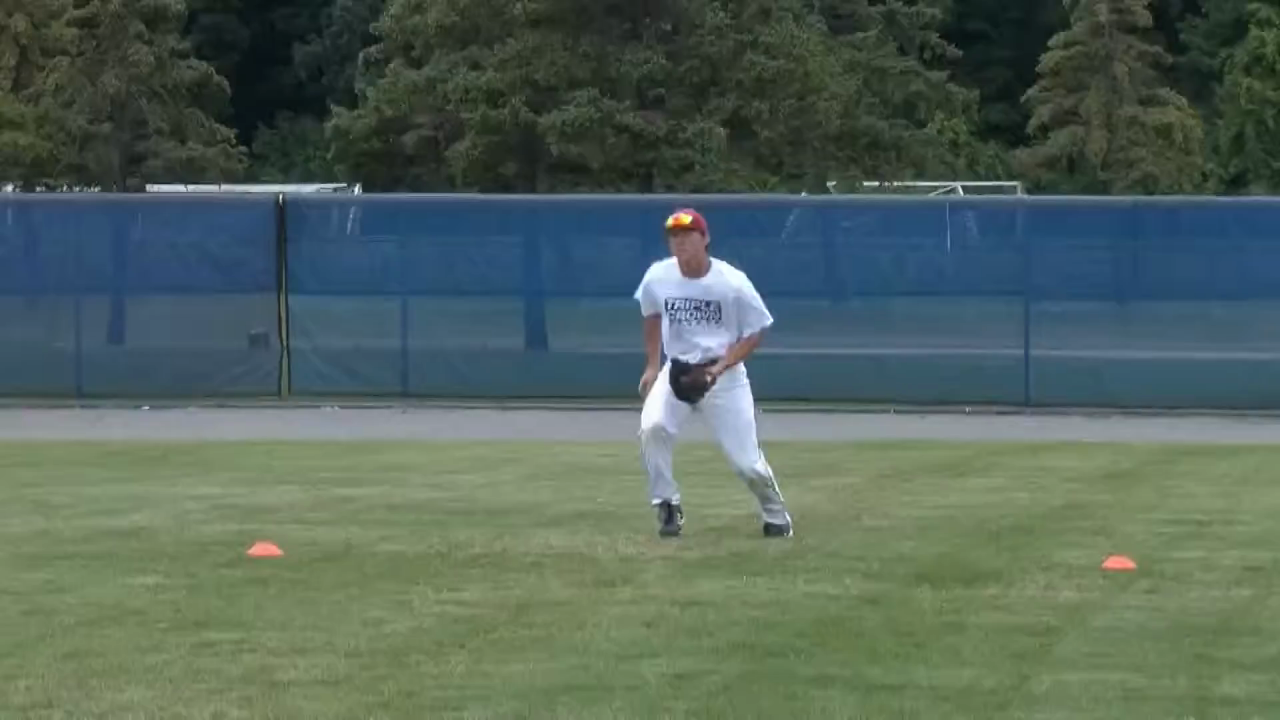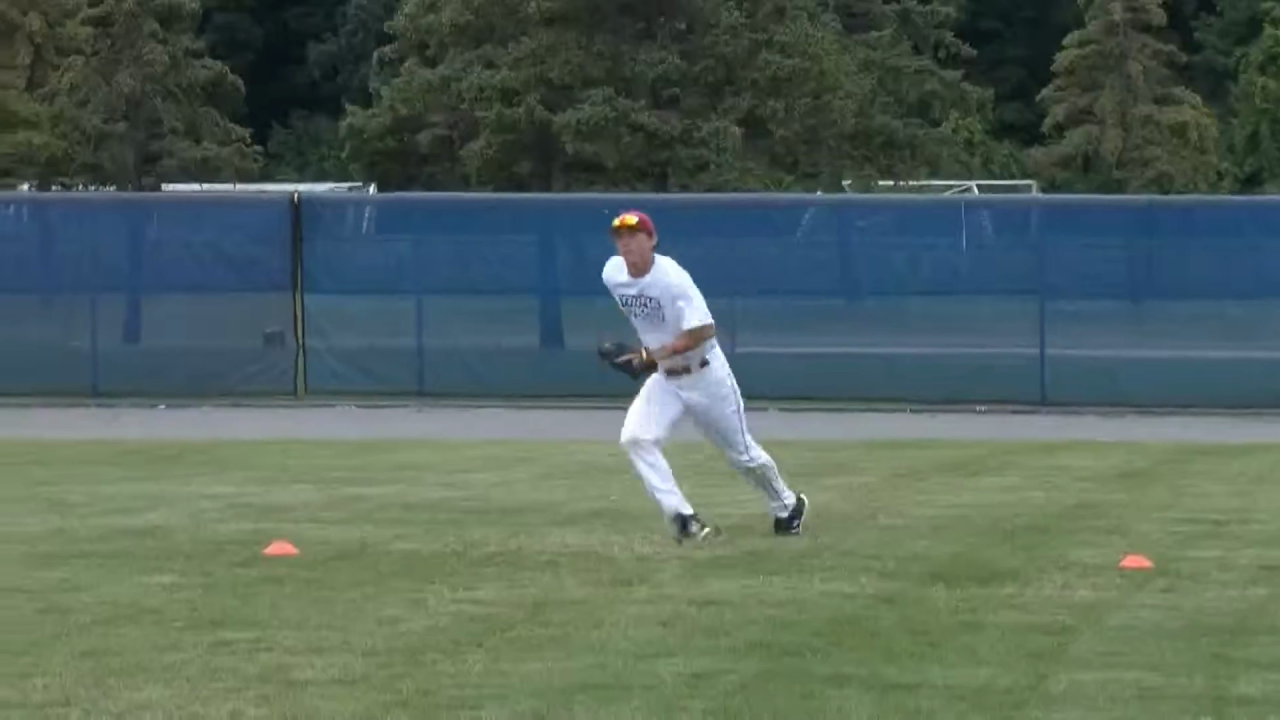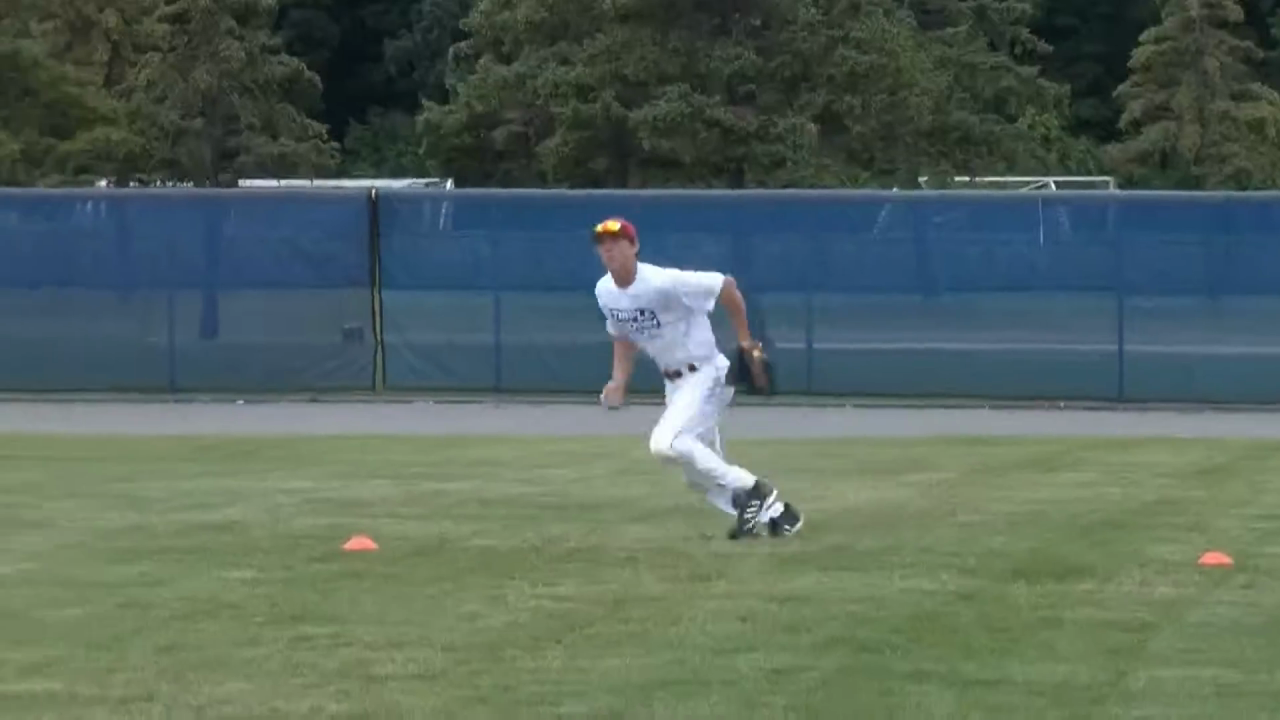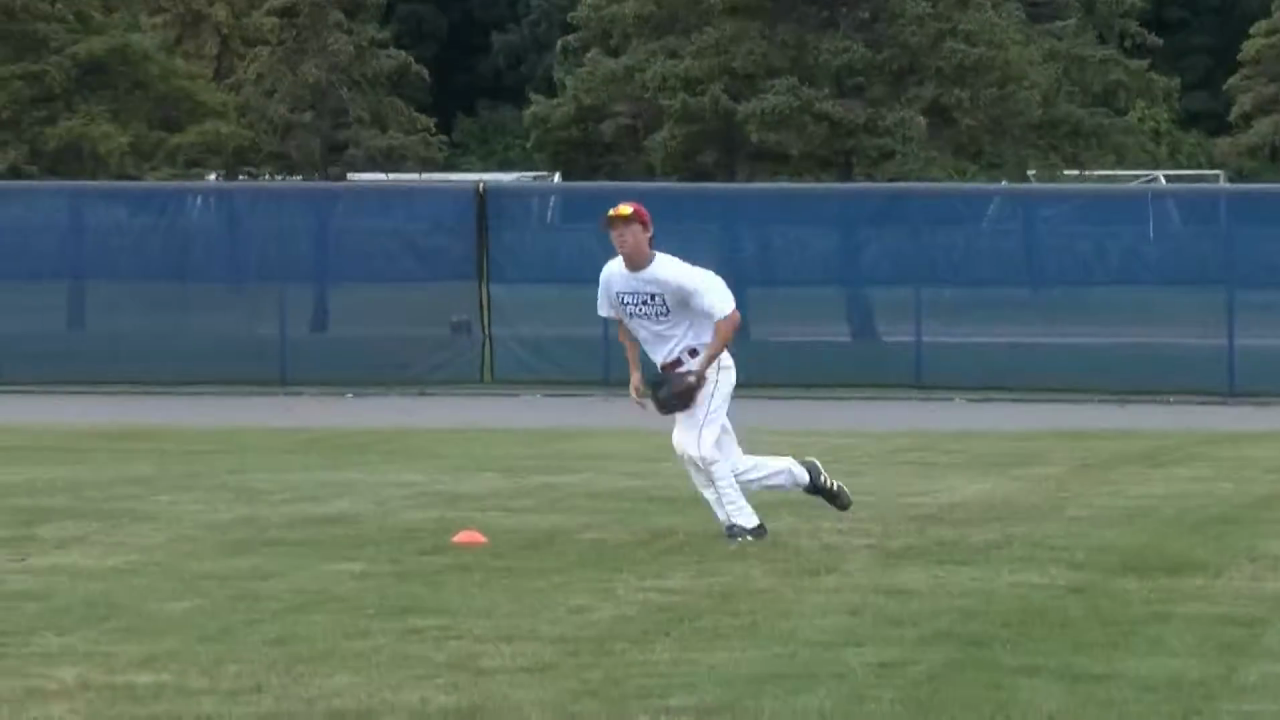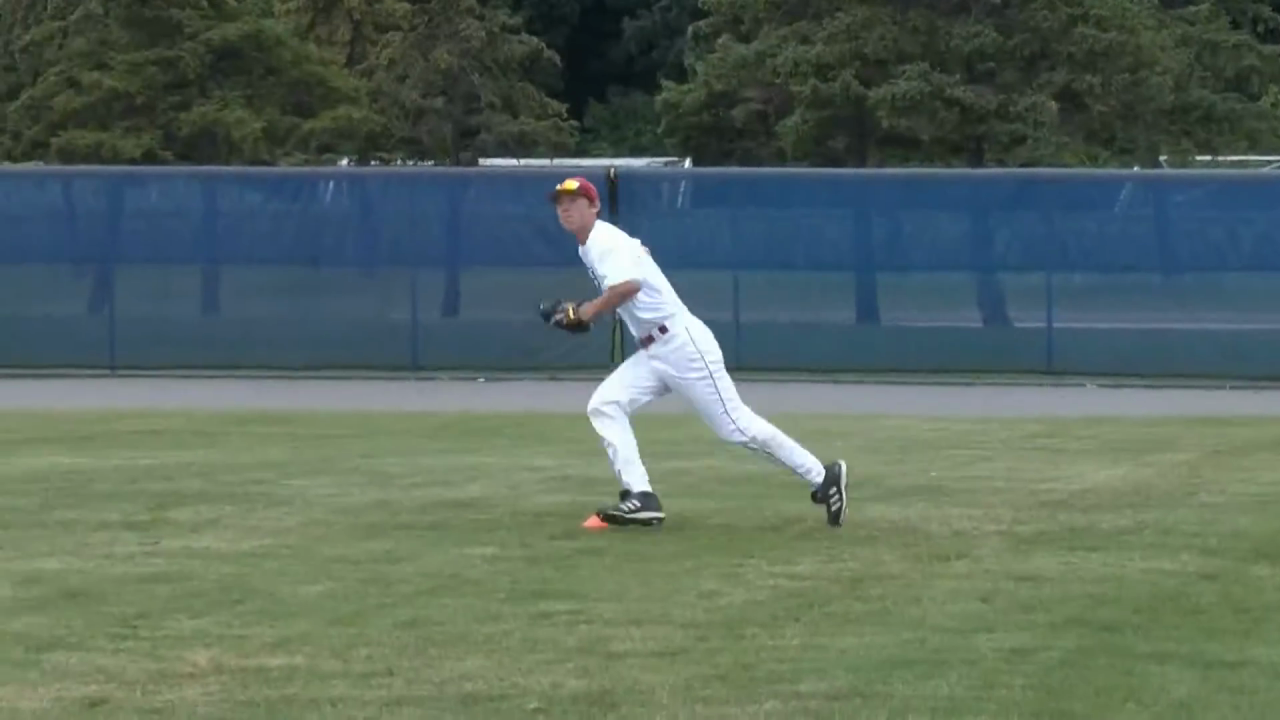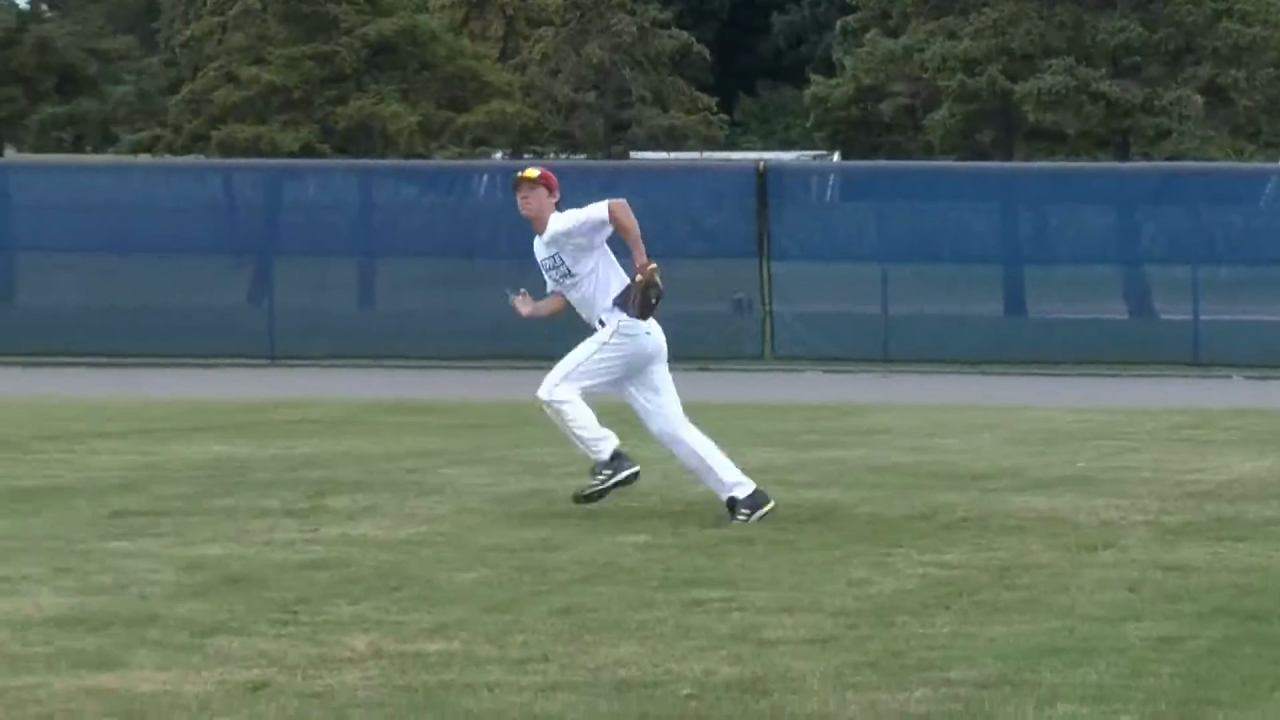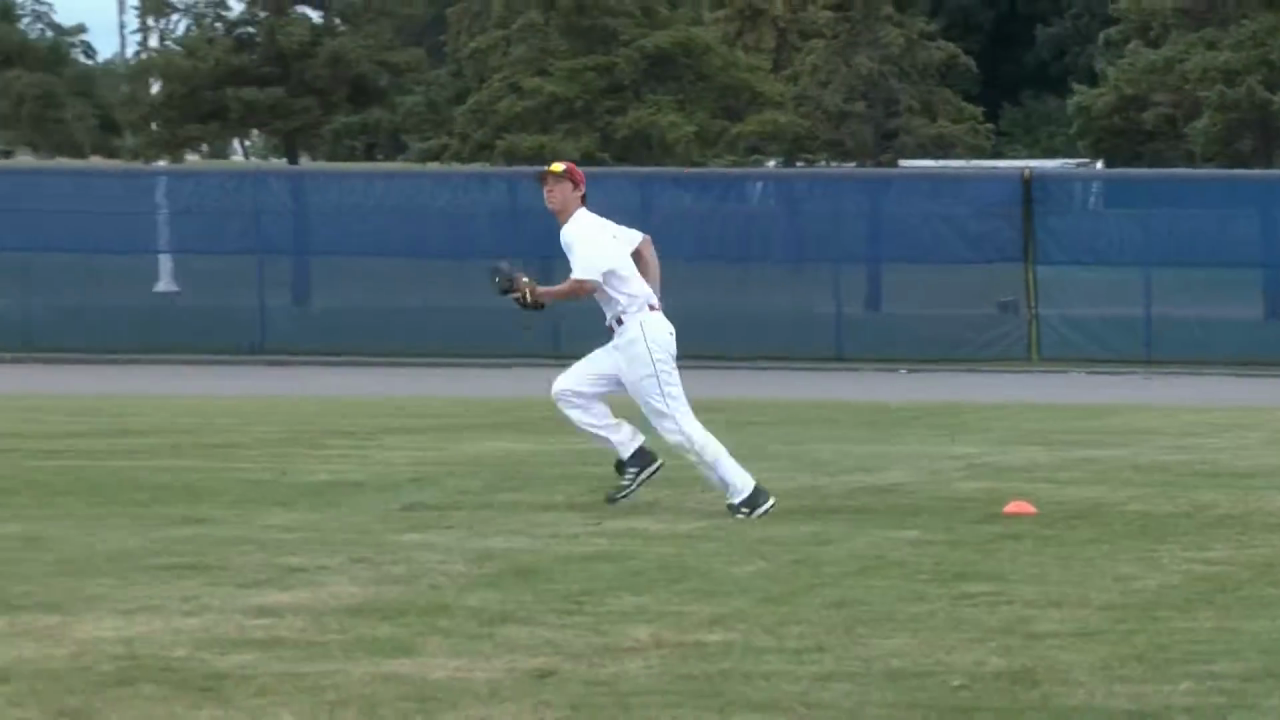
dt=0.2s
person 1, frame 1
left shoulder: (732, 283)
right shoulder: (655, 277)
left elbow: (755, 335)
left wrist: (717, 370)
right wrist: (652, 365)
left hip: (726, 378)
right hip: (677, 375)
left knee: (748, 463)
right knee: (653, 427)
left ankle: (777, 517)
right ankle: (667, 506)
person 1, frame 2
left shoulder: (671, 279)
right shoulder: (611, 272)
left elbow: (702, 332)
left wrist: (652, 354)
left hip: (703, 371)
right hip: (664, 376)
left knee: (740, 453)
right knee: (634, 438)
left ankle: (786, 507)
right ankle: (684, 517)
person 1, frame 3
left shoulder: (663, 282)
right shoulder: (603, 289)
left elbow: (727, 286)
left wrist: (745, 342)
right wrist: (618, 381)
left hip: (705, 375)
right hip: (676, 383)
left knee: (668, 445)
right knee: (699, 468)
left ankle: (748, 490)
right ankle: (775, 514)
person 1, frame 4
left shoulder: (674, 273)
right shoulder: (611, 275)
left elbow: (729, 317)
right elbow: (621, 320)
left wrist: (702, 367)
right wrist: (634, 371)
left hip: (710, 368)
right hip: (677, 376)
left knee: (693, 448)
right knee: (730, 465)
left ankle: (745, 524)
right ankle: (804, 474)
person 1, frame 5
left shoulder: (603, 242)
right shoulder: (589, 247)
left elbow: (629, 284)
left wrist: (588, 312)
left hip: (680, 343)
right hip: (654, 347)
left knee: (736, 426)
right knee: (603, 406)
left ankle: (823, 478)
right ankle: (640, 498)
person 1, frame 6
left shoulder: (567, 225)
right shoulder: (540, 245)
left elbow: (618, 206)
right elbow: (562, 297)
left wrist: (643, 265)
right wrist: (534, 310)
left hip: (628, 330)
right hip: (619, 331)
left knee: (554, 391)
right knee: (670, 426)
left ankle: (612, 460)
right ankle: (745, 495)
person 1, frame 7
left shoulder: (580, 229)
right shoulder: (595, 225)
left elbow: (587, 284)
right elbow: (645, 244)
left wrist: (539, 295)
right wrist: (653, 298)
left hip: (641, 333)
right hip: (631, 337)
left knee: (675, 424)
right knee: (567, 390)
left ankle: (747, 494)
right ankle: (635, 456)
